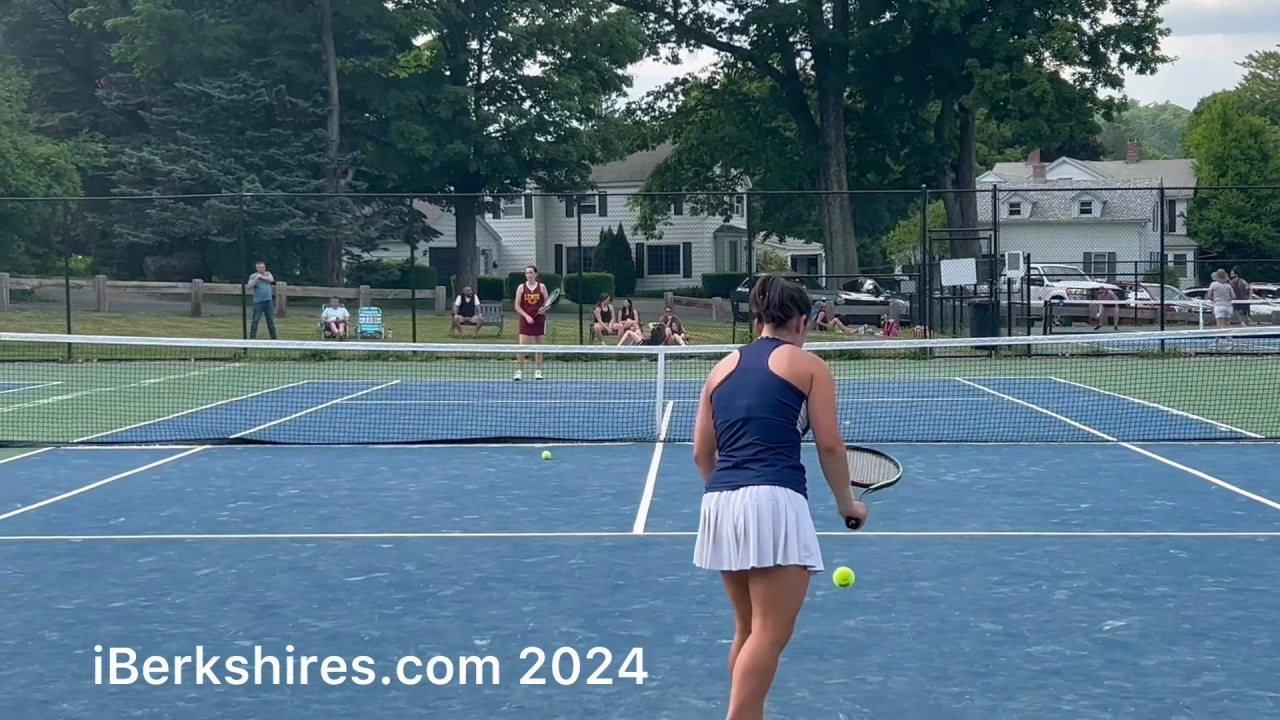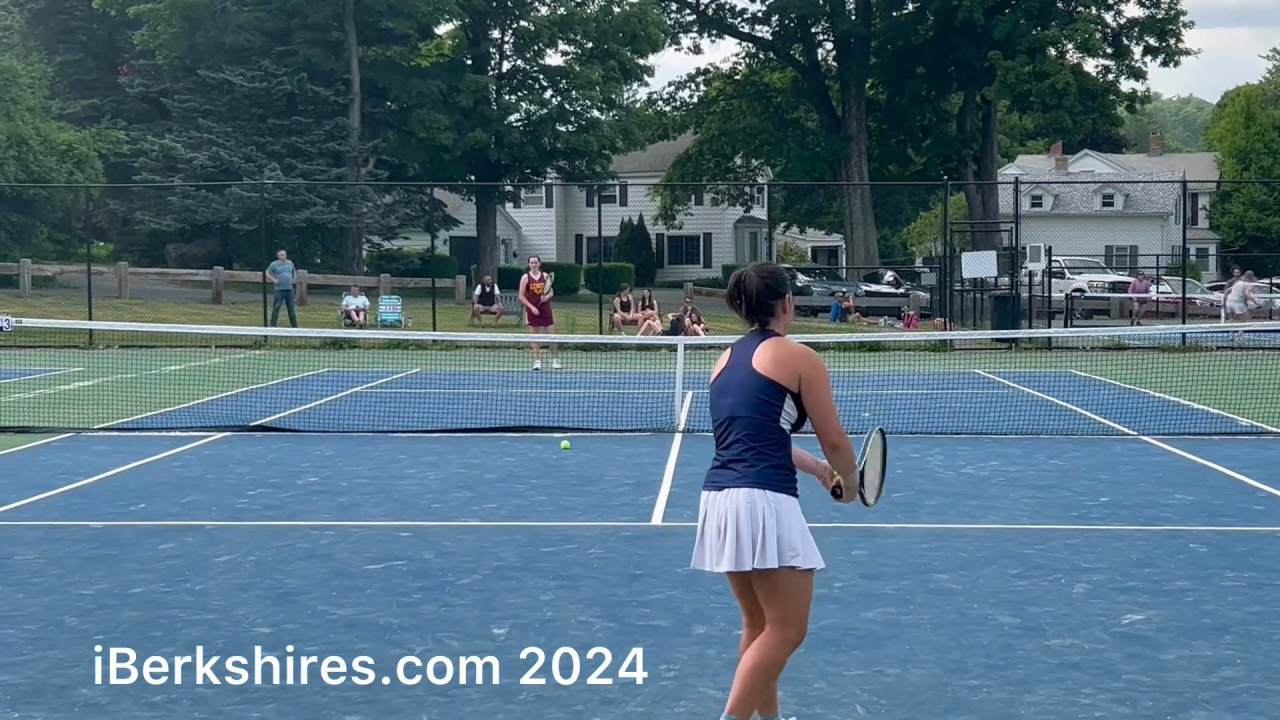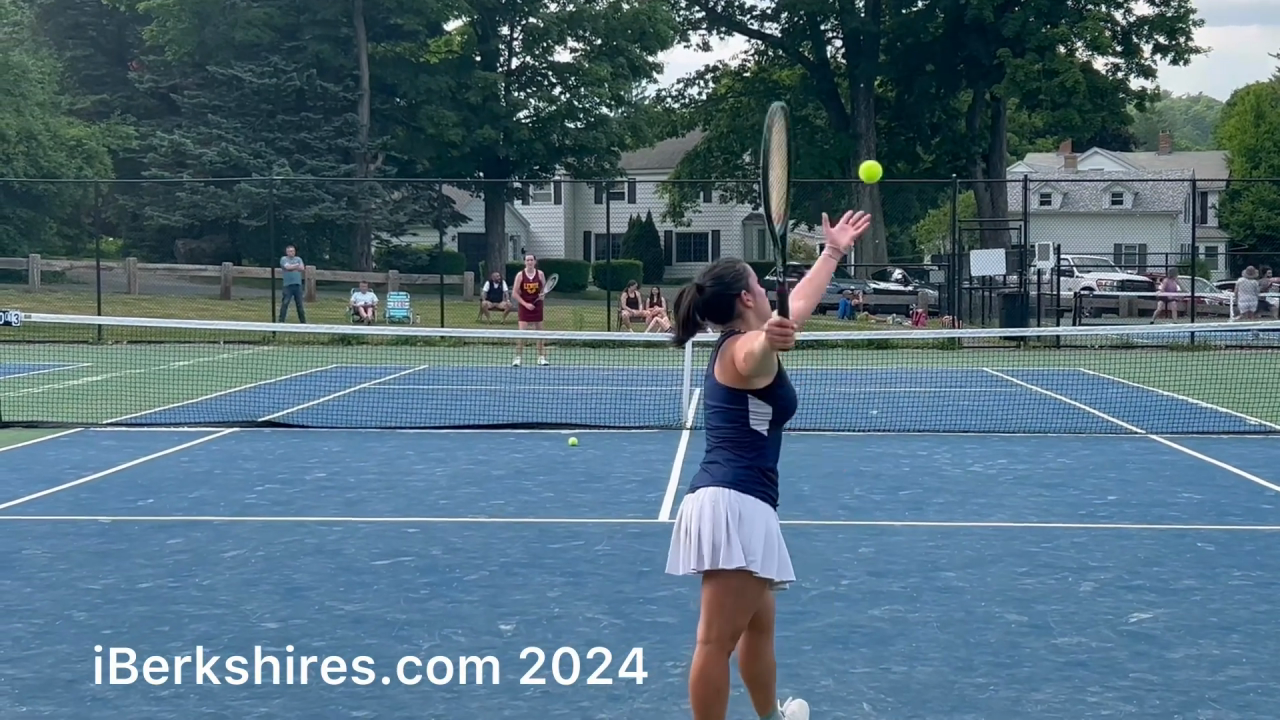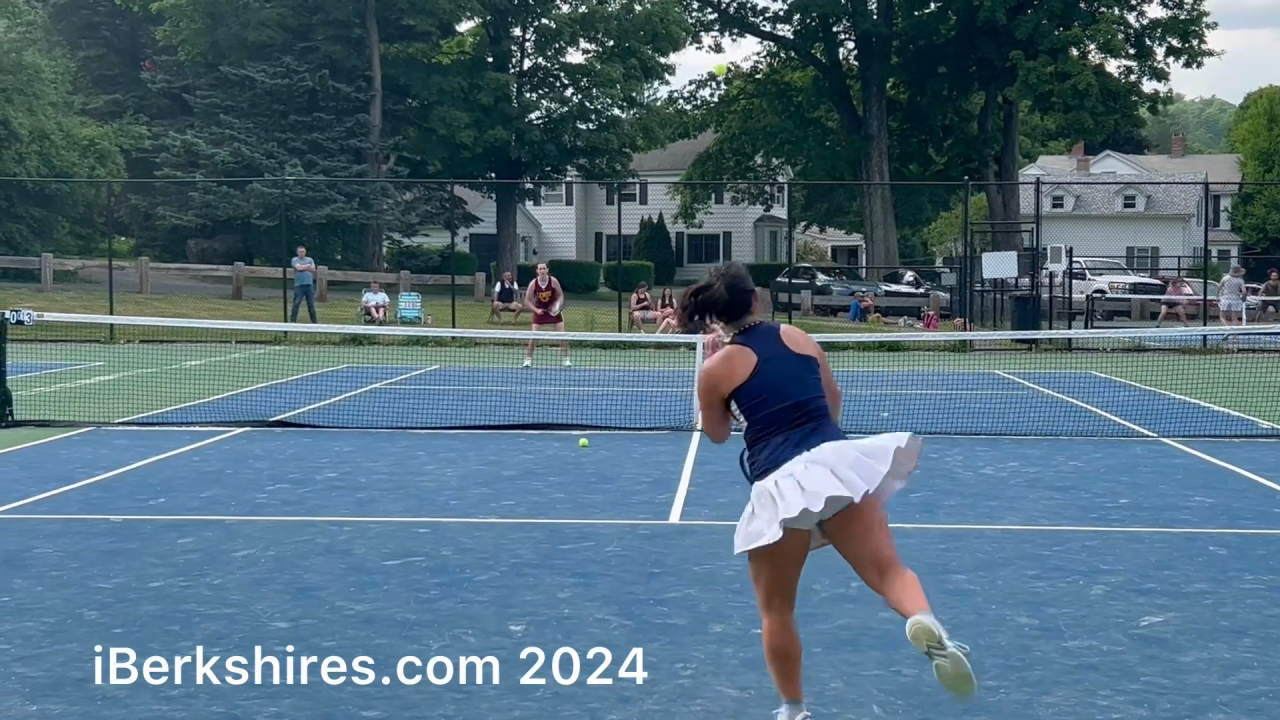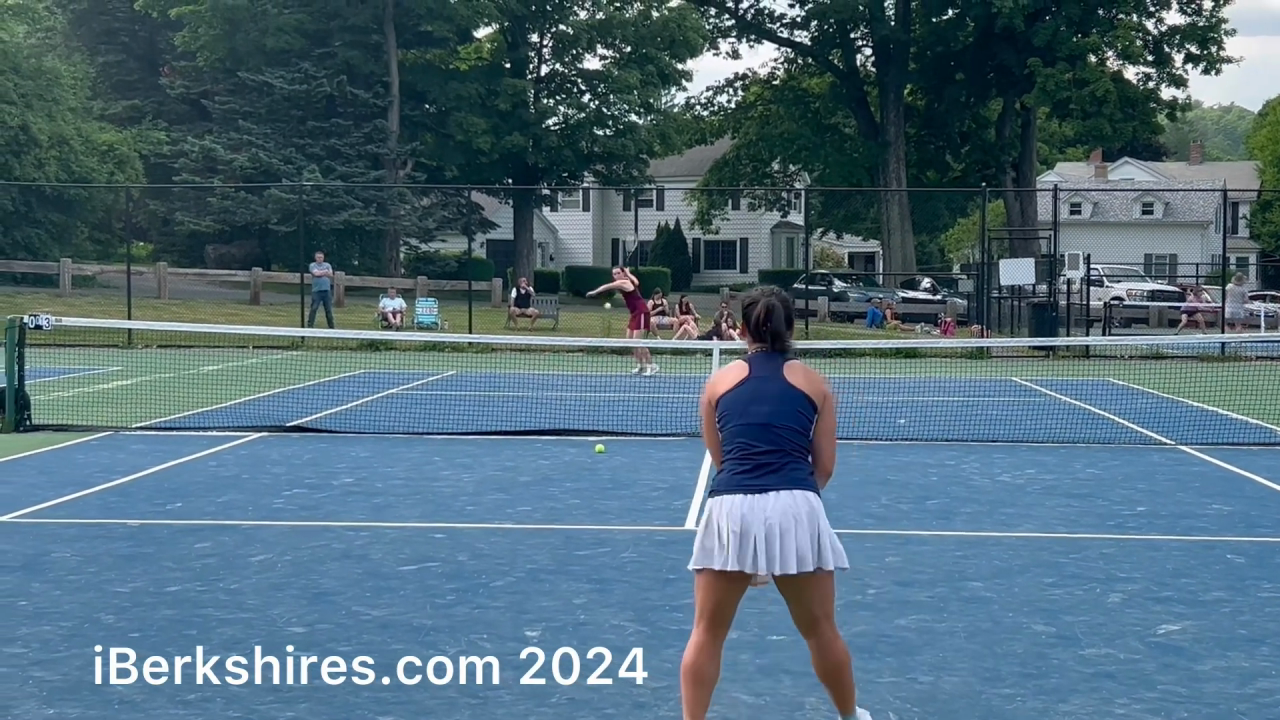
dt=1s
person 1, frame 1
left shoulder: (722, 367)
right shoulder: (809, 365)
left elbow: (701, 452)
right elbow: (829, 445)
right wrist: (847, 502)
left hip: (719, 502)
right hip: (774, 501)
left knee: (748, 629)
right knee: (770, 633)
person 1, frame 2
left shoulder: (726, 359)
right shoulder: (799, 357)
right elbow: (833, 439)
left wrist: (814, 468)
right wrist: (850, 481)
left hip: (719, 498)
right hip: (763, 503)
left knee: (759, 625)
right knee: (785, 631)
person 1, frame 3
left shoulder: (734, 347)
right shoulder: (745, 349)
left elbow: (797, 304)
right elbow: (761, 356)
left wrist: (834, 251)
right wrist: (771, 337)
left hip: (725, 502)
right hip: (735, 503)
left knee: (759, 622)
right knee: (718, 641)
person 1, frame 4
left shoulder: (716, 368)
right shoulder: (800, 338)
left elbow: (717, 434)
left hip: (779, 485)
right hip: (837, 462)
left knee: (775, 609)
right knee: (888, 572)
right ankle: (926, 625)
person 1, frame 5
left shoulder: (719, 380)
right shoulder: (813, 382)
right elbow: (824, 467)
left hip: (728, 510)
right hip: (795, 509)
left knee: (707, 632)
right knee: (820, 630)
